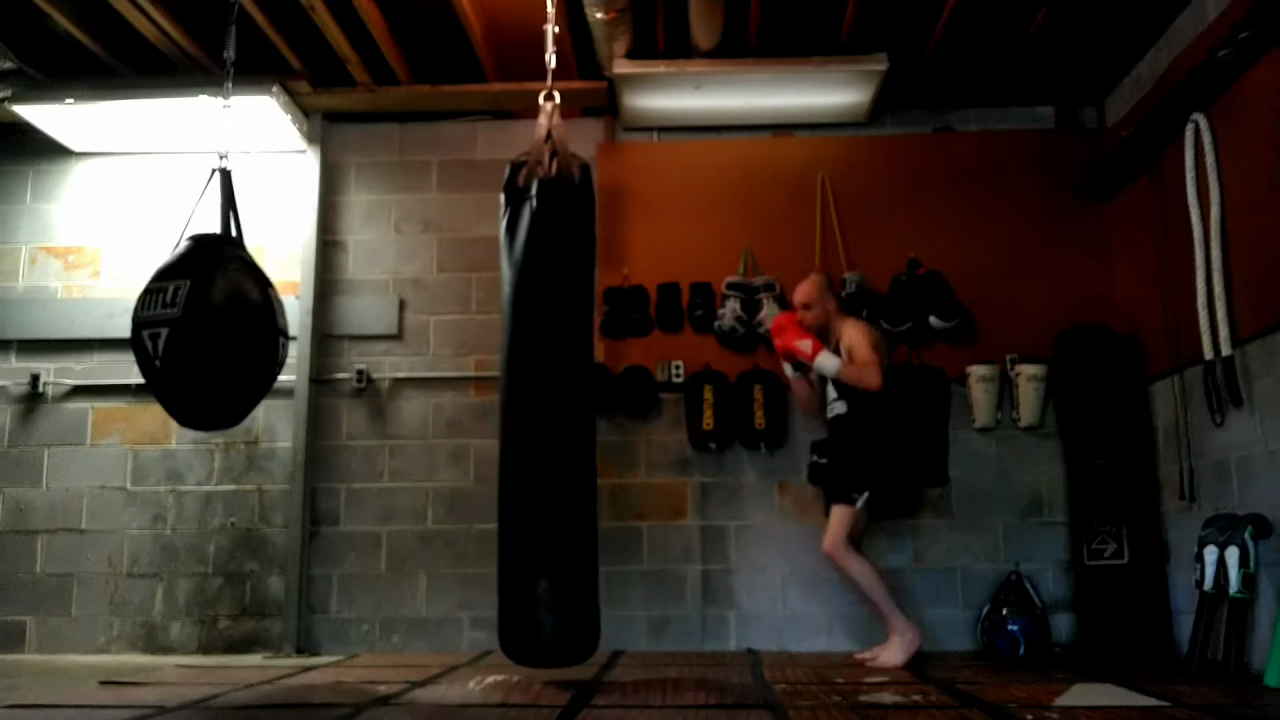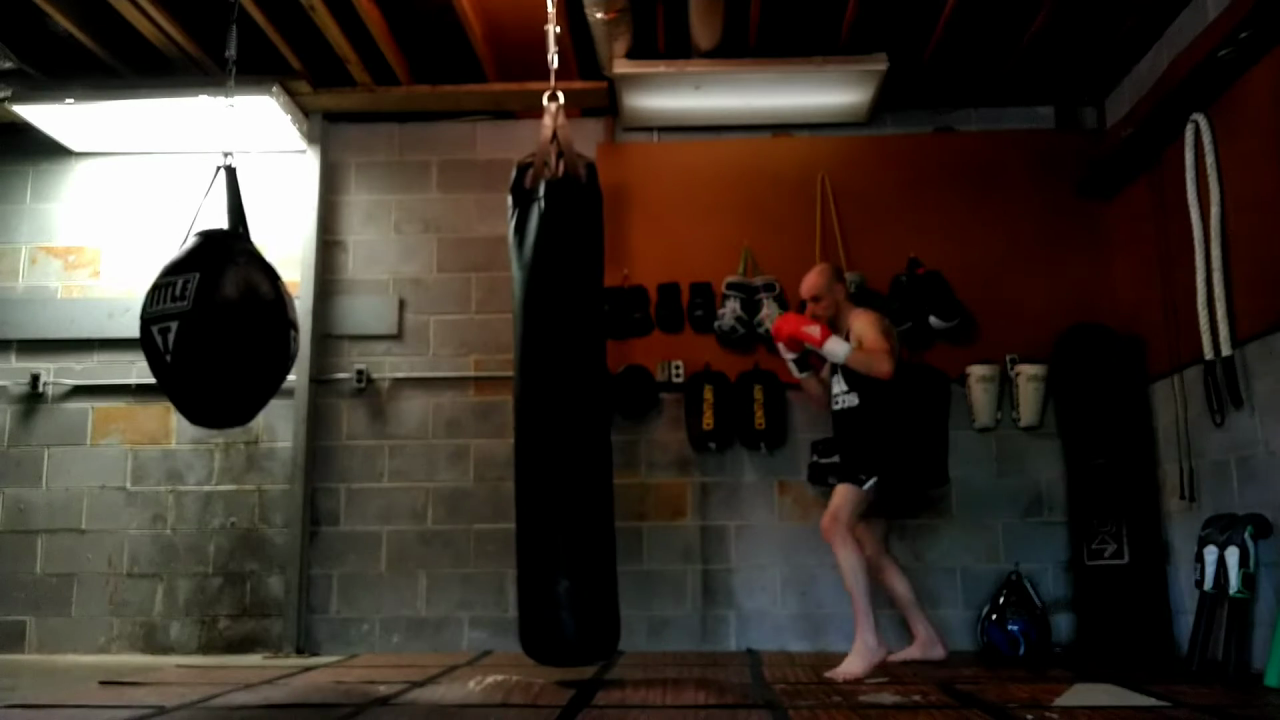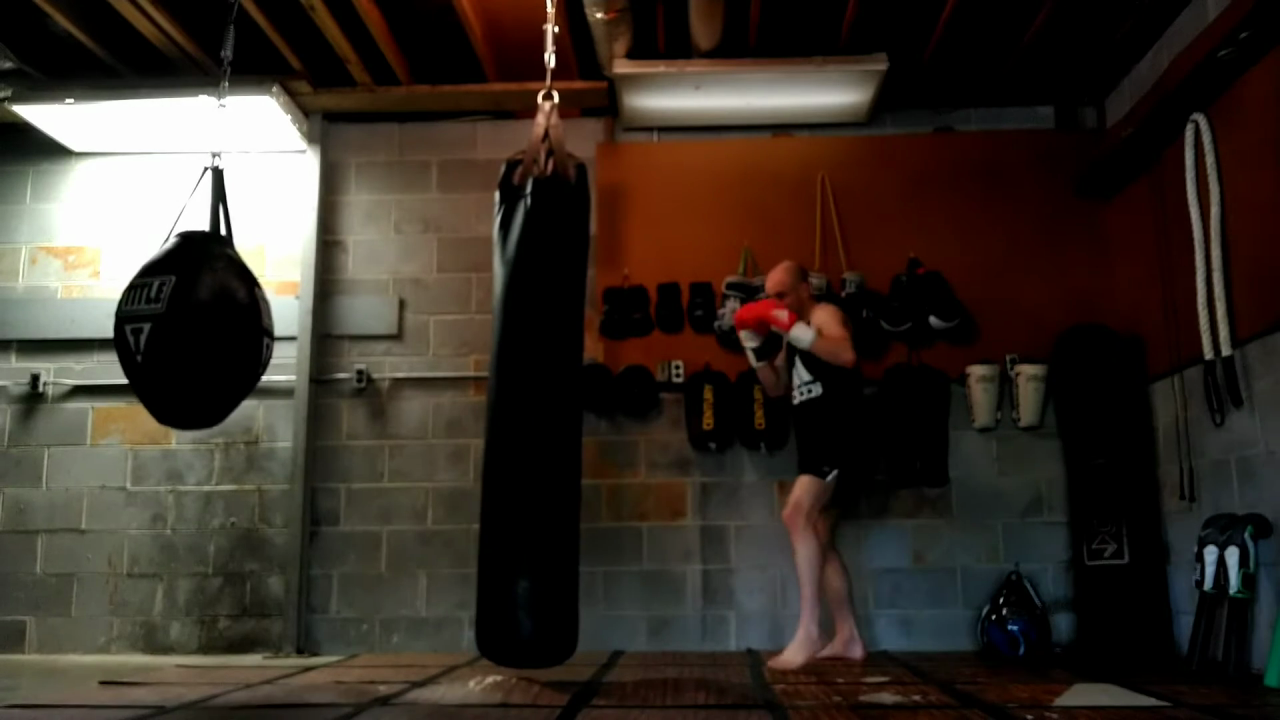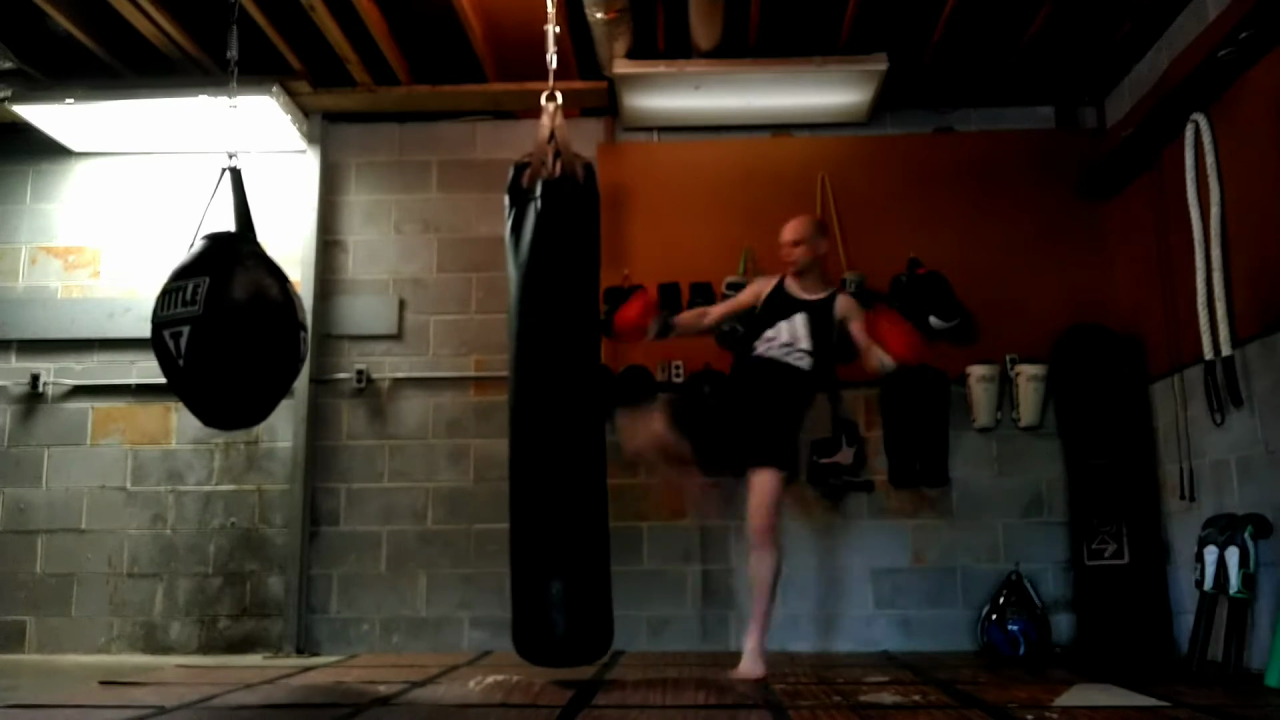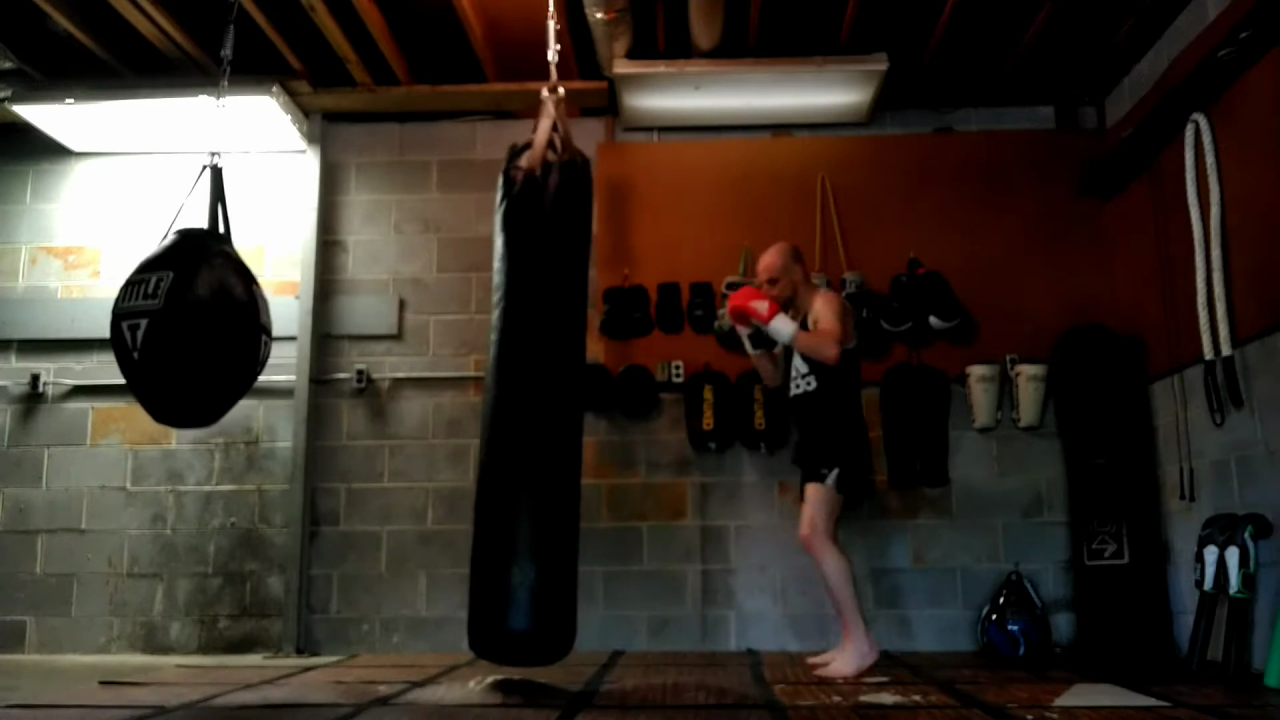
dt=1s
person 1, frame 1
left shoulder: (857, 332)
right shoulder: (829, 343)
left elbow: (873, 379)
right elbow: (811, 404)
left wrist: (816, 355)
right wrist: (792, 359)
left hip: (868, 455)
right hip: (851, 458)
left knee: (834, 546)
right knee: (844, 549)
left ankle: (901, 629)
right ankle: (900, 633)
person 1, frame 2
left shoulder: (865, 321)
right shoulder: (840, 335)
left elbow: (884, 367)
right elbow: (824, 396)
left wrist: (824, 343)
right wrist: (795, 354)
left hip: (878, 449)
right hip: (859, 452)
left knee: (834, 525)
right knee: (870, 551)
left ankle: (867, 642)
right ankle: (926, 640)
person 1, frame 3
left shoulder: (826, 315)
right shoulder: (795, 333)
left elbow: (846, 355)
right elbow: (775, 386)
left wrist: (789, 325)
right wrist: (754, 342)
left hip: (836, 440)
right hip: (815, 445)
left knee: (796, 514)
right knee: (818, 541)
left ankle: (808, 631)
right ankle: (848, 638)
person 1, frame 4
left shoulder: (842, 305)
right shoulder: (766, 288)
left elbow: (871, 357)
right elbow: (709, 319)
left wrist: (883, 358)
right wrist: (662, 324)
left hip: (775, 424)
right hip: (732, 399)
left knee: (762, 530)
right knee: (635, 433)
left ankle: (755, 646)
person 1, frame 5
left shoulder: (826, 303)
right shoulder: (794, 314)
left elbow: (830, 352)
right elbow: (774, 376)
left wrist: (774, 321)
right wrist: (751, 331)
left hip: (837, 436)
right hip: (816, 439)
left knee: (812, 534)
right knee: (821, 538)
left ankle: (859, 641)
right ankle: (854, 641)
